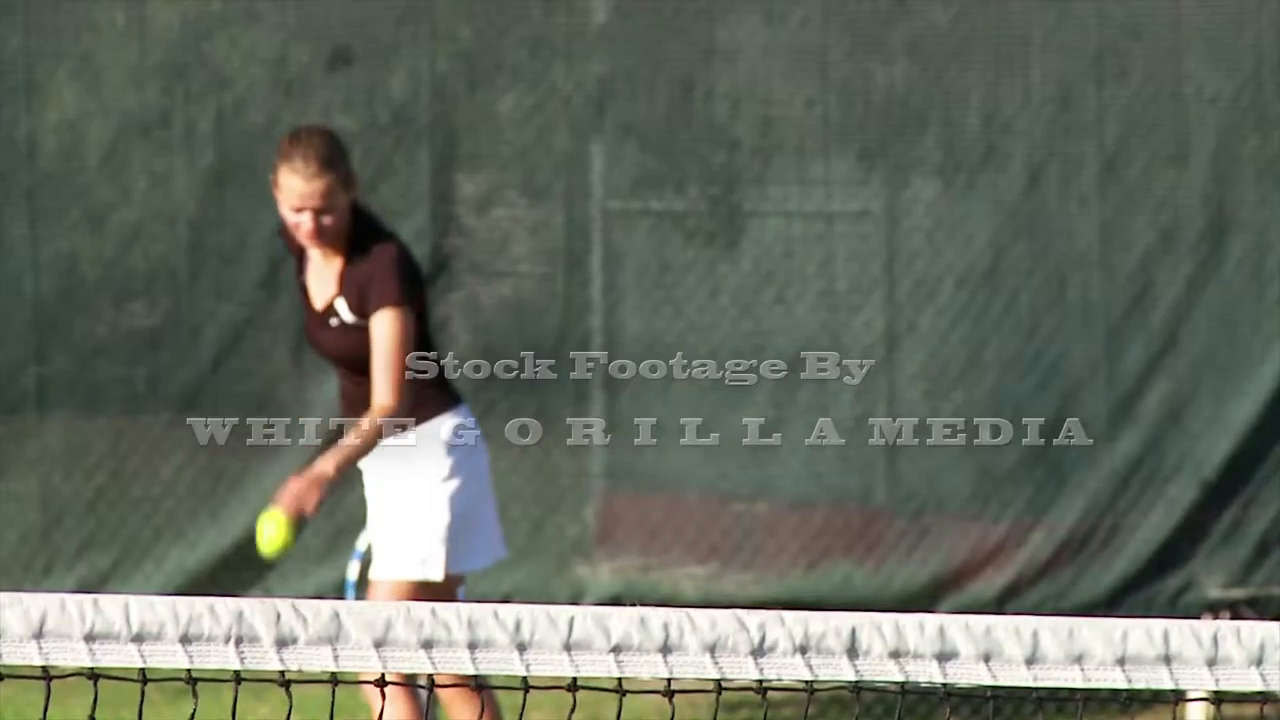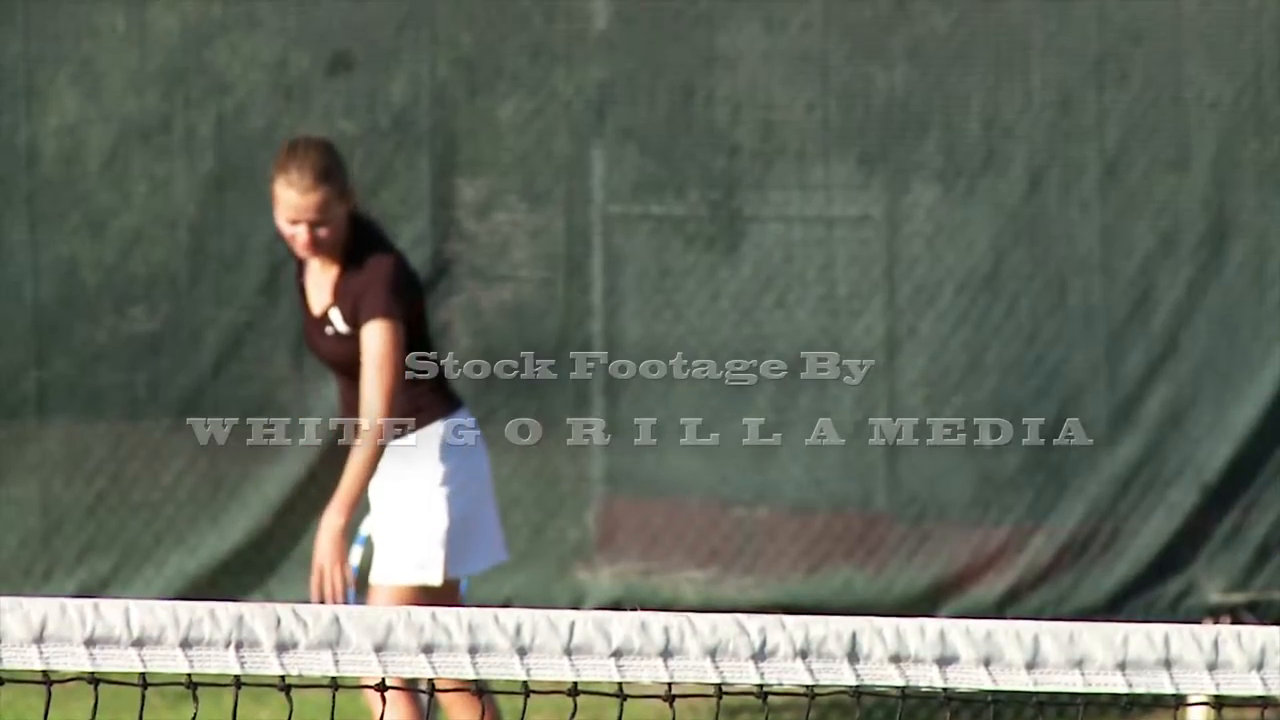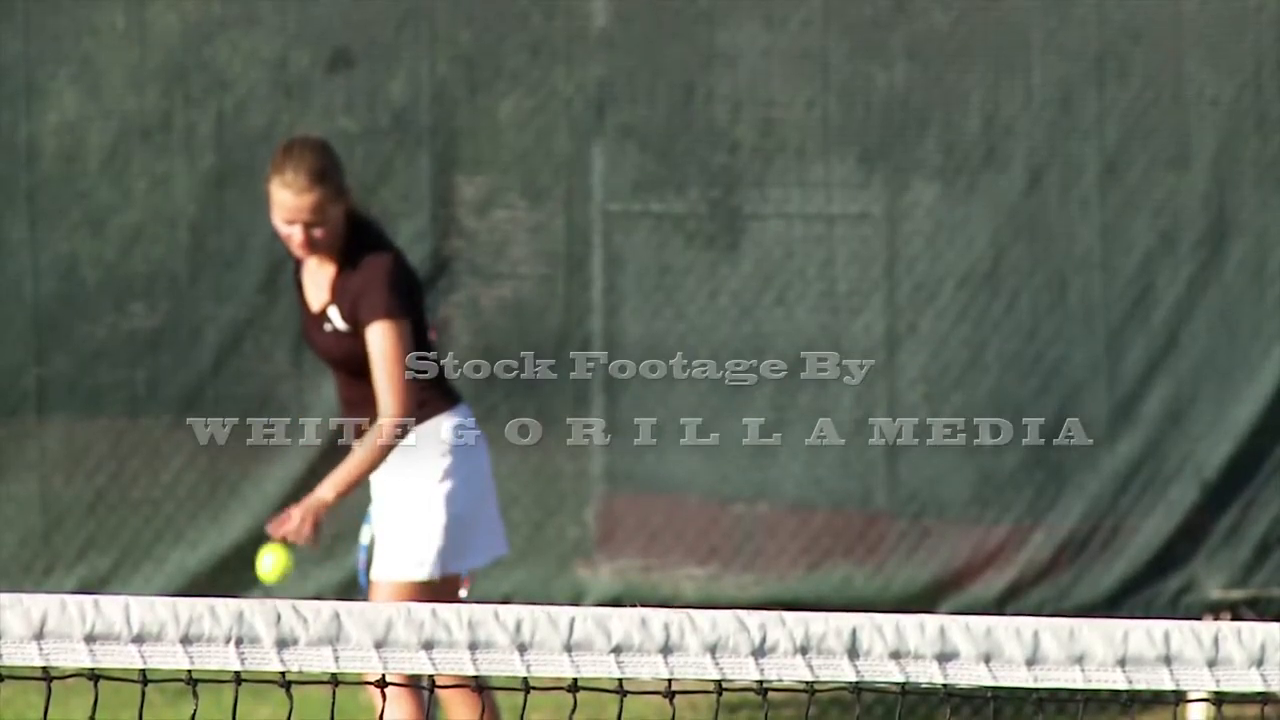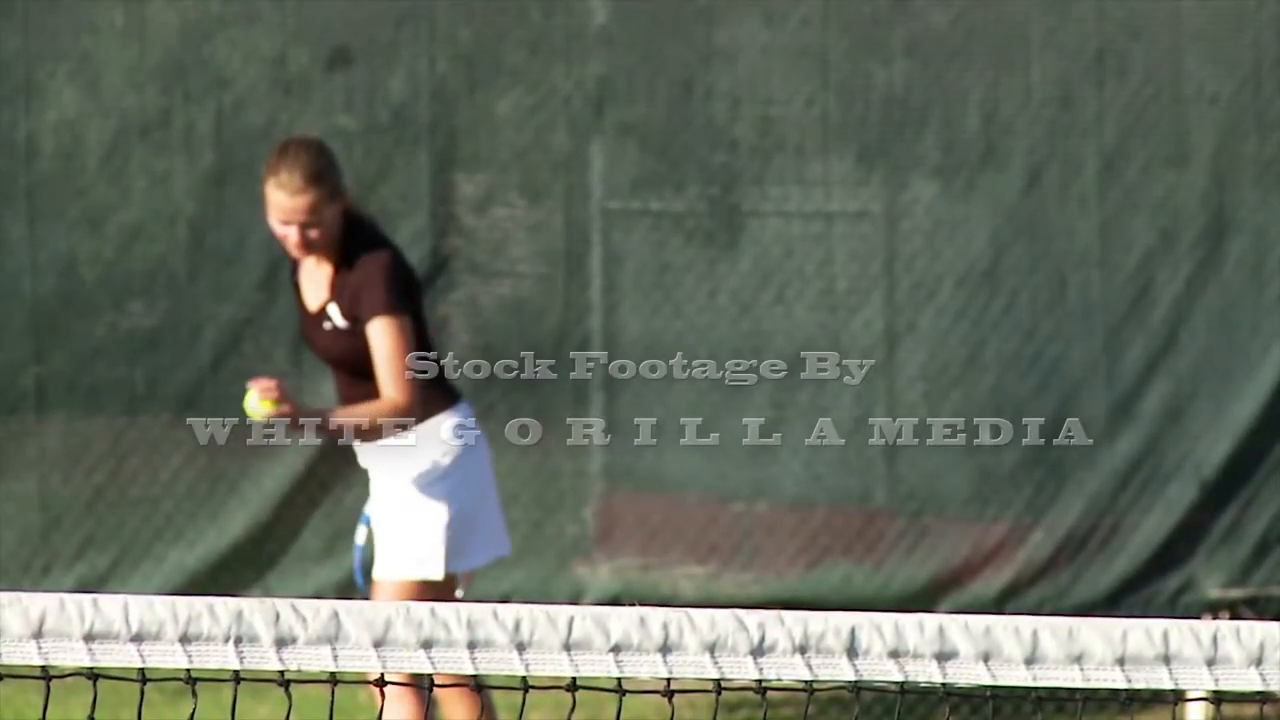
dt=0.3s
person 1, frame 1
left shoulder: (385, 263)
right shoulder: (302, 240)
left elbow: (390, 403)
left wrist: (322, 473)
left hip: (431, 453)
right hip: (389, 456)
person 1, frame 2
left shoulder: (380, 275)
right shoulder: (307, 248)
left elbow: (377, 420)
left wrist: (334, 521)
left hip: (430, 455)
right hip: (396, 459)
person 1, frame 3
left shoulder: (377, 272)
right shoulder: (307, 245)
left elbow: (396, 417)
left wrist: (322, 499)
left hip: (430, 450)
right hip: (397, 457)
person 1, frame 4
left shoulder: (375, 270)
right shoulder: (305, 244)
left elbow: (401, 403)
left wrist: (310, 419)
left hip: (430, 447)
right hip: (391, 454)
